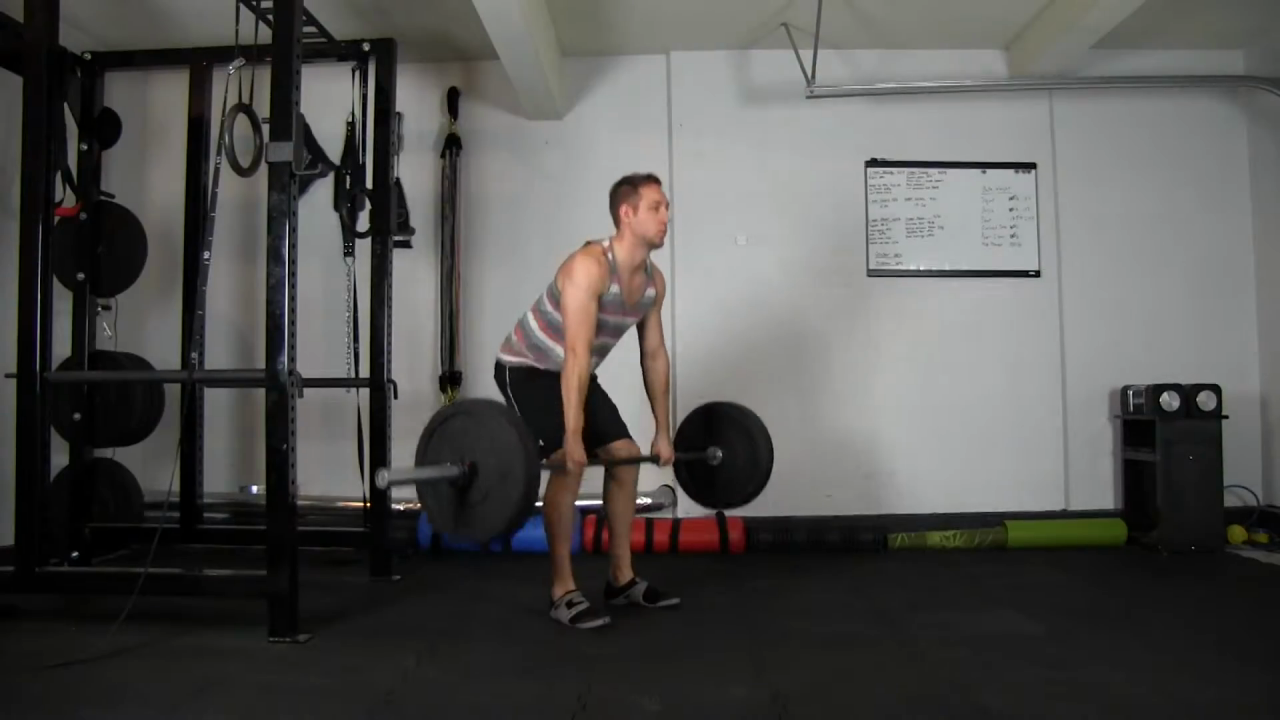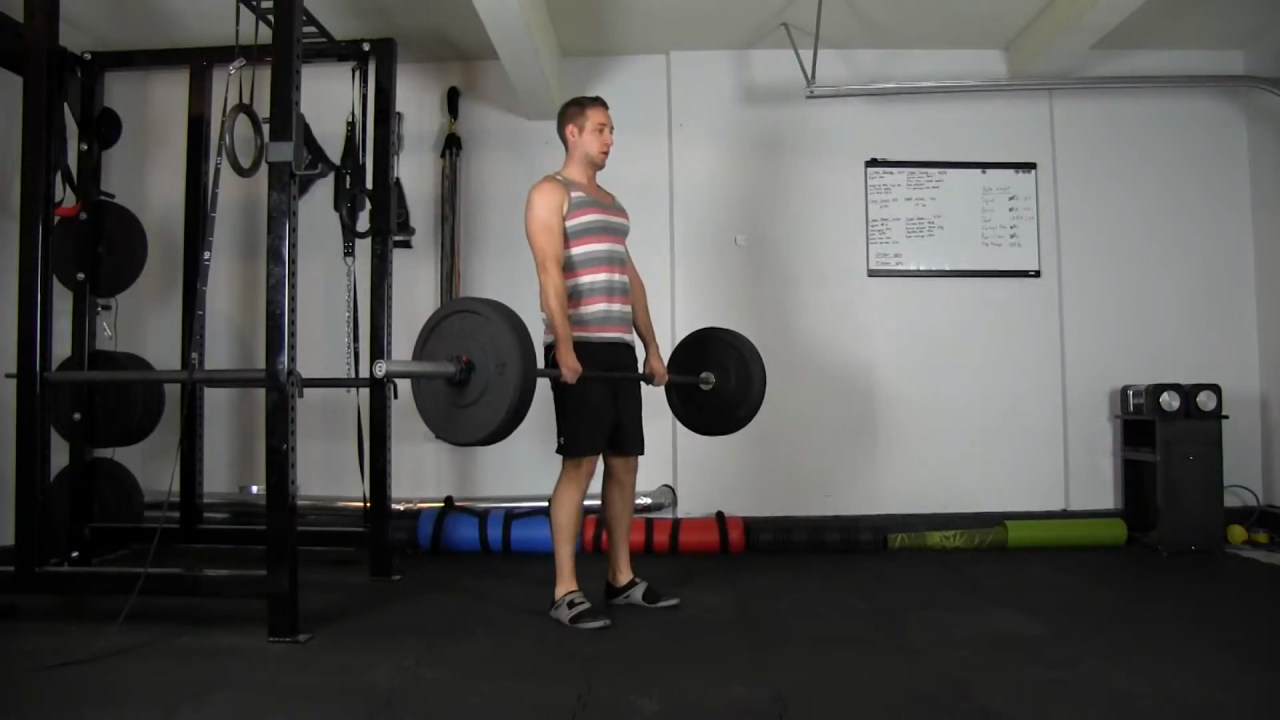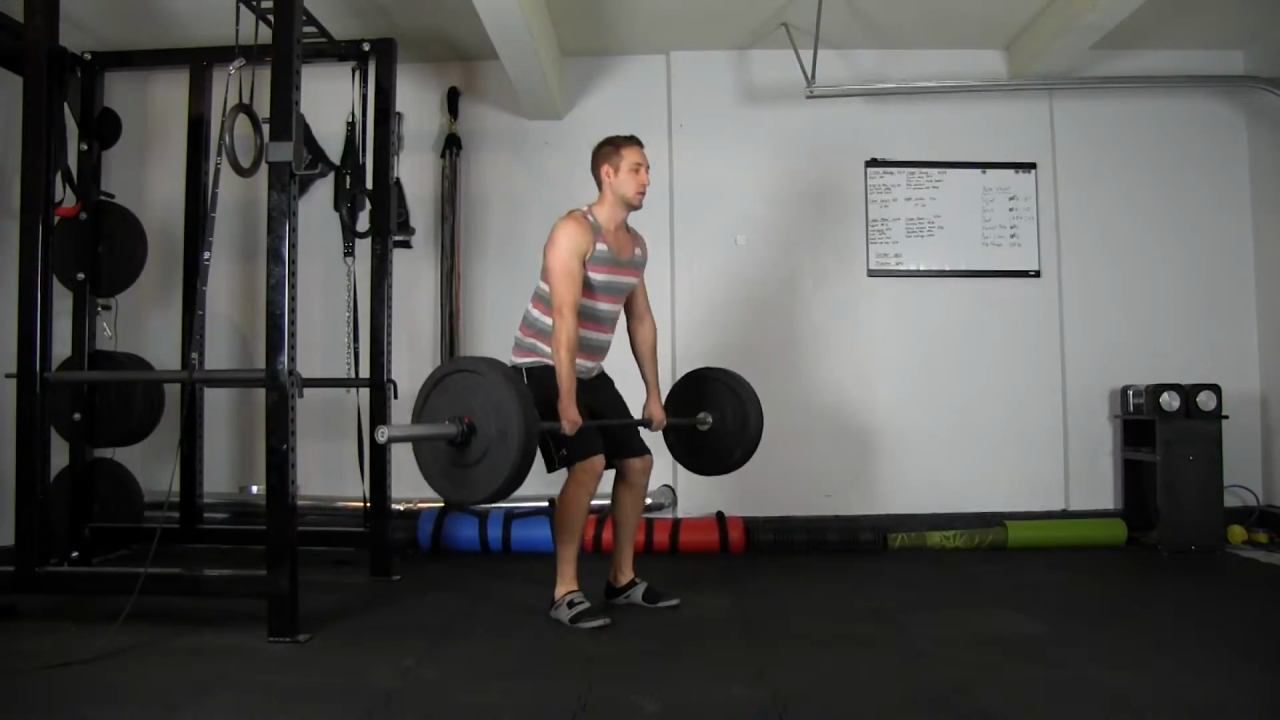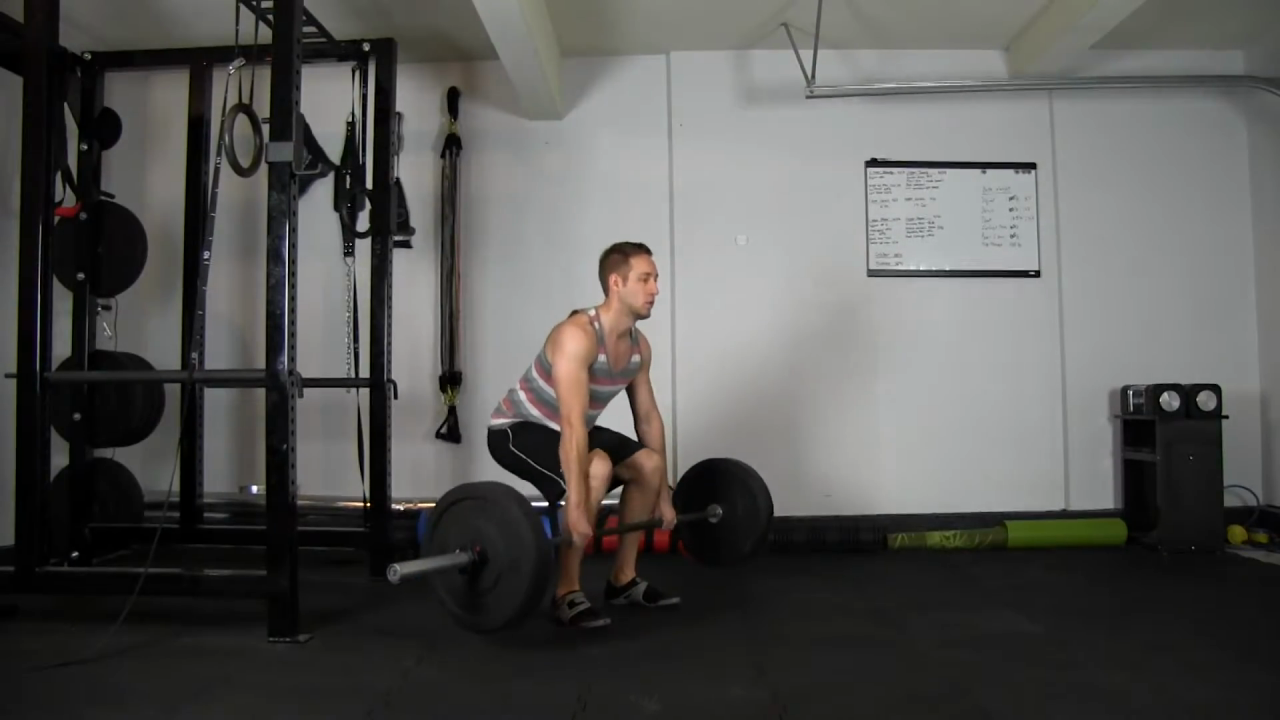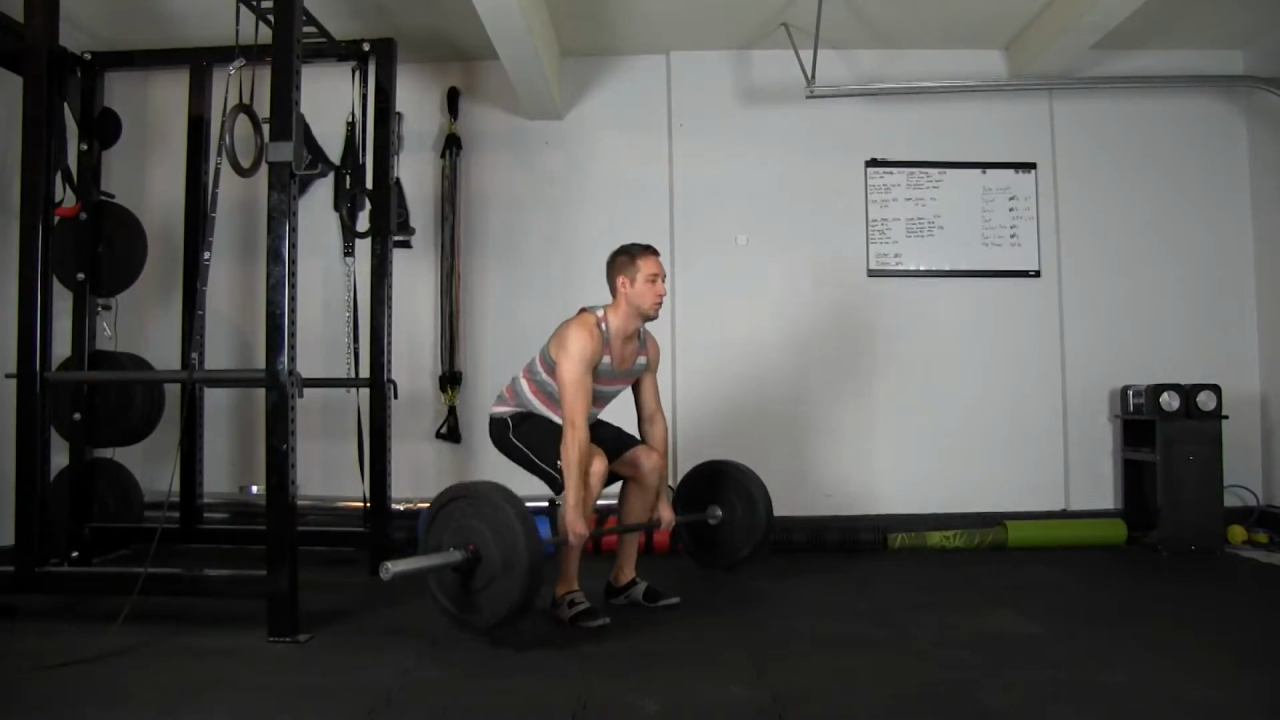
dt=1s
person 1, frame 1
left shoulder: (654, 280)
right shoulder: (589, 266)
left elbow: (655, 355)
right elbow: (575, 356)
left wrist: (664, 432)
right wrist: (571, 438)
left hip: (575, 374)
right hip: (526, 368)
left knee: (625, 457)
right knee: (569, 462)
left ankle: (622, 578)
right ankle: (563, 592)
person 1, frame 2
left shoulder: (610, 201)
right shoulder: (550, 193)
right elbow: (550, 275)
left wrist: (652, 347)
right wrist: (564, 347)
left hip: (620, 349)
right hip: (580, 350)
left knee: (624, 463)
right knee: (580, 464)
left ankle: (622, 578)
right ankle: (565, 592)
person 1, frame 3
left shoulder: (636, 244)
right shoulder: (574, 231)
left elbow: (641, 320)
right elbow: (564, 316)
left wrist: (653, 393)
right wrist: (565, 396)
left hip: (591, 371)
right hip: (544, 367)
left knee: (637, 463)
right knee: (588, 464)
left ankle: (622, 579)
right ankle: (565, 593)
person 1, frame 4
left shoulder: (639, 345)
right shoulder: (577, 335)
left elbow: (648, 417)
right elbow: (572, 425)
left wrist: (664, 495)
right wrist: (575, 506)
left hip: (563, 429)
right hip: (516, 428)
left knee: (648, 465)
right knee: (596, 468)
left ankle: (623, 579)
right ankle: (567, 592)
person 1, frame 5
left shoulder: (647, 346)
right shoulder: (583, 335)
left elbow: (652, 418)
right elbow: (573, 427)
left wrist: (662, 497)
right wrist: (574, 508)
left hip: (570, 422)
right hip: (519, 419)
left knee: (648, 463)
right knee: (593, 466)
left ankle: (623, 579)
right ankle: (566, 592)
